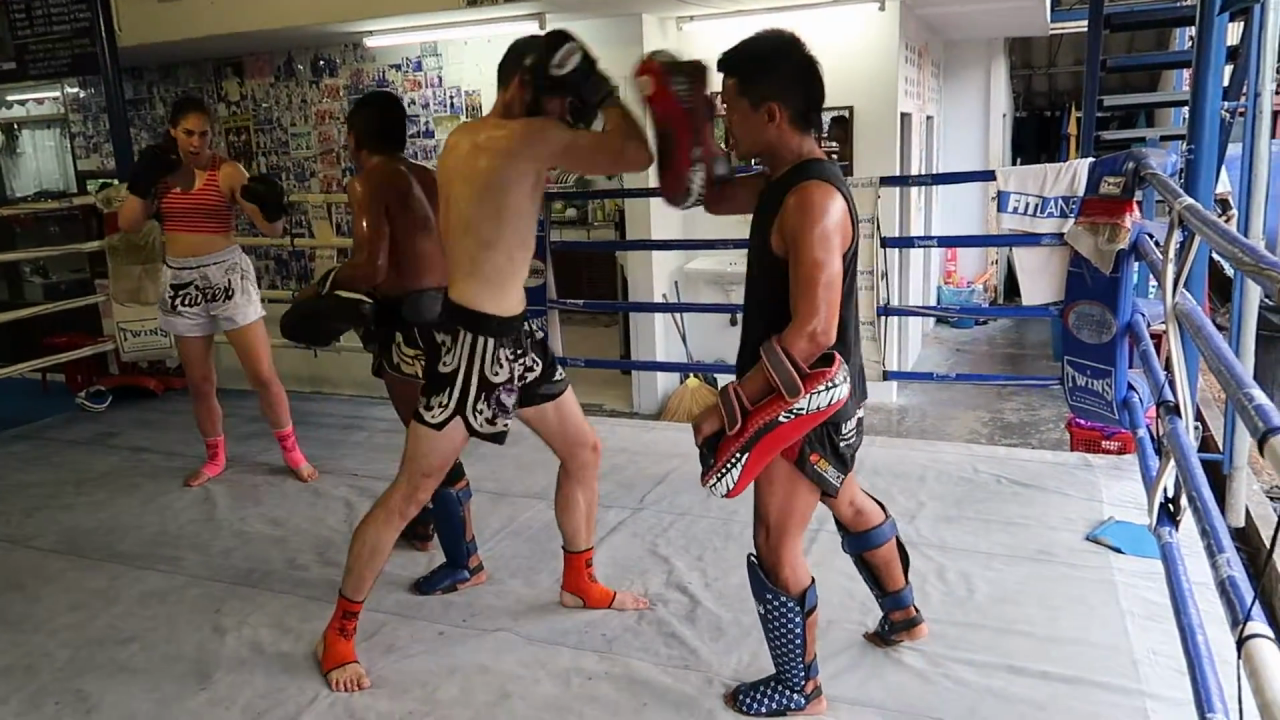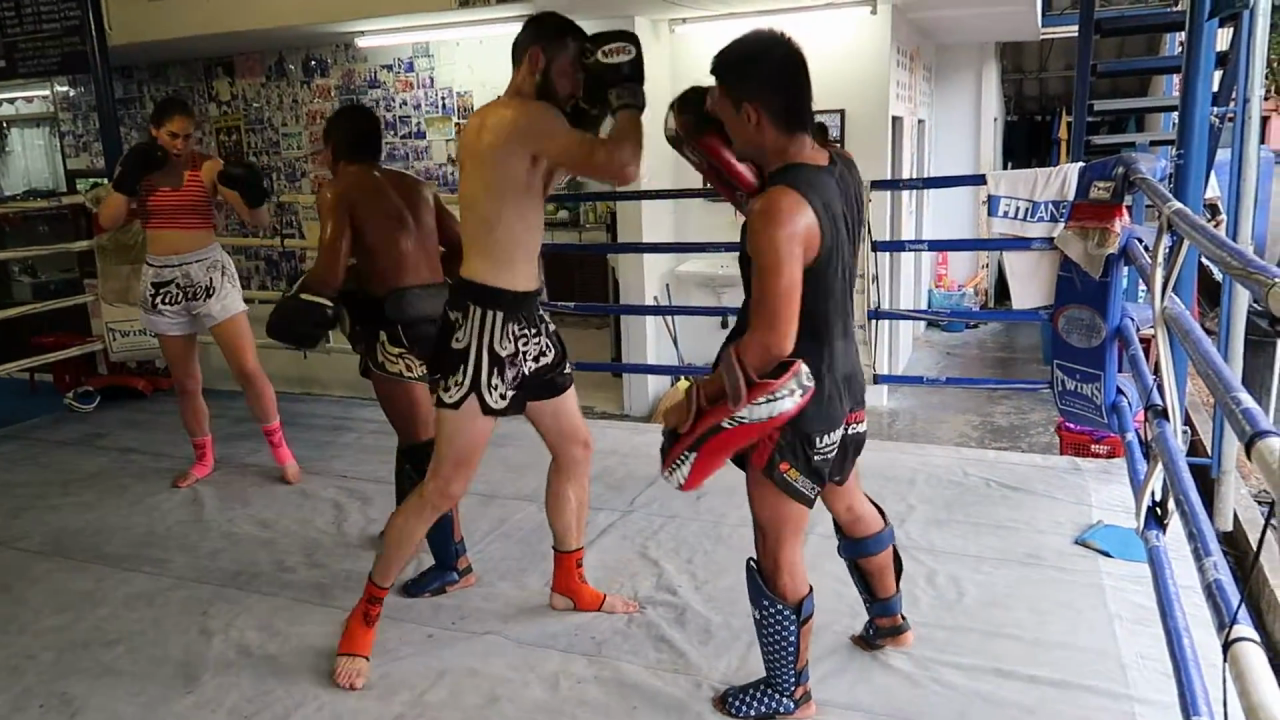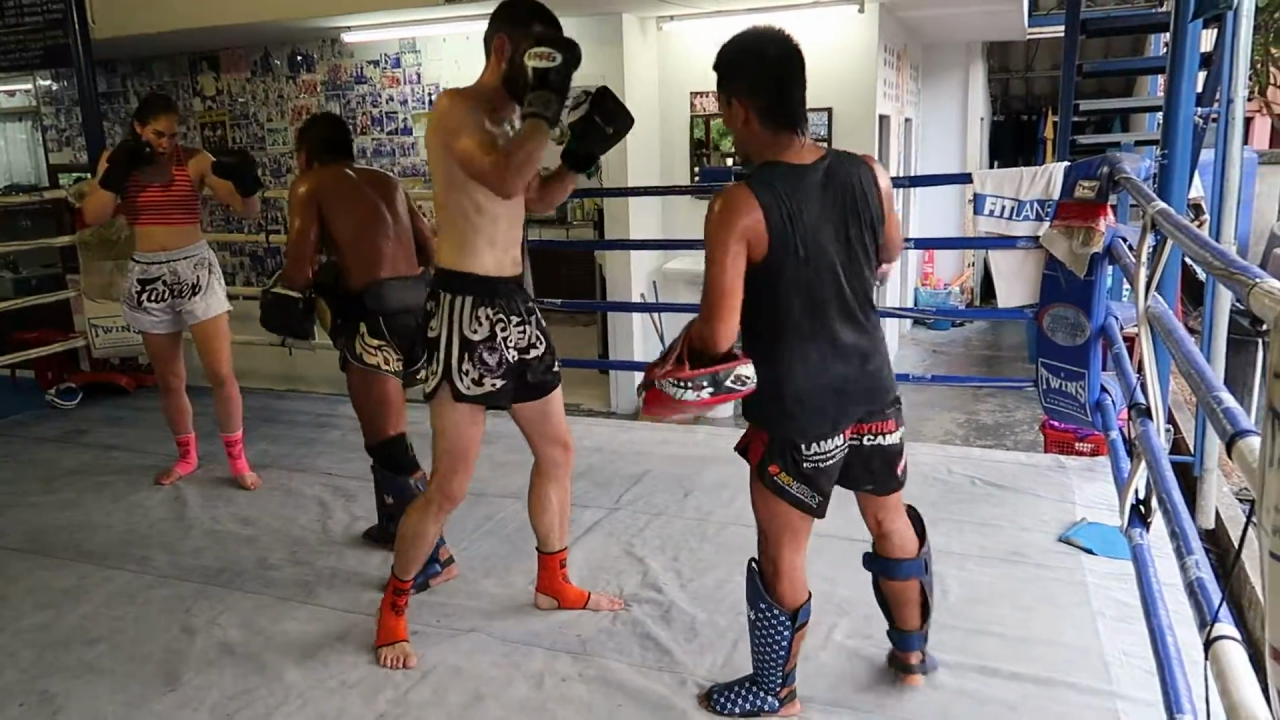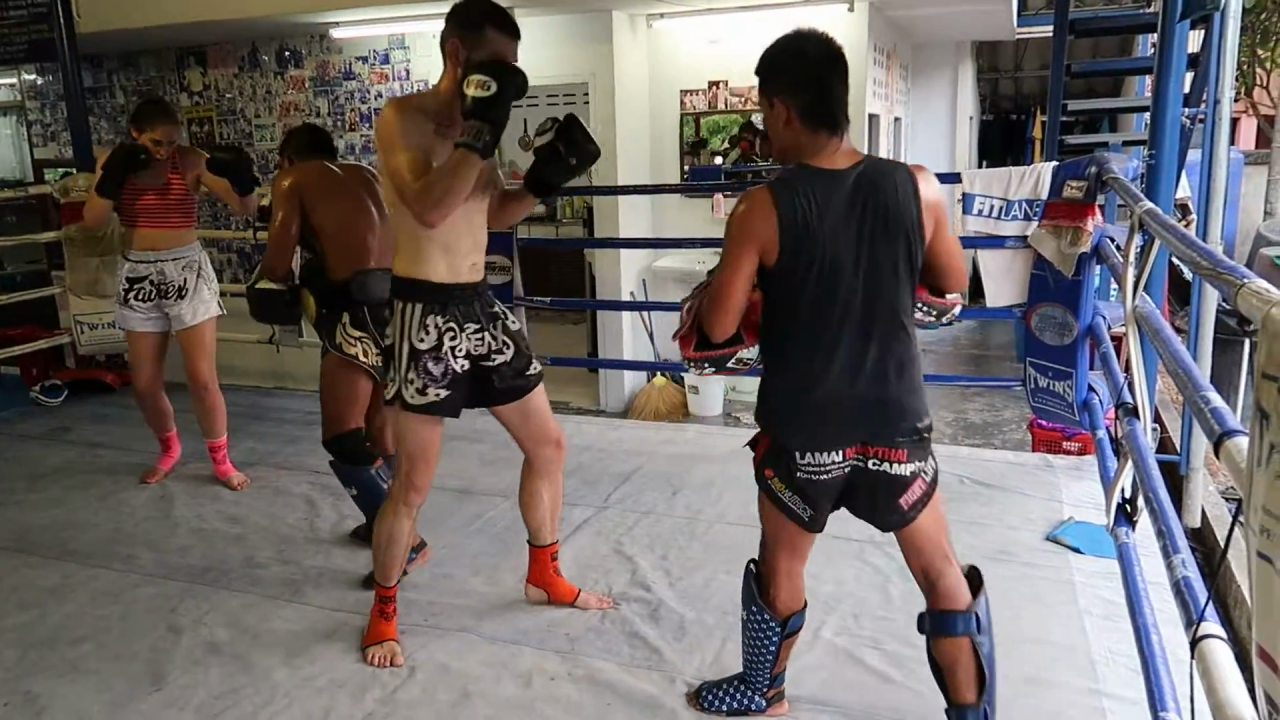
dt=0.2s
person 1, frame 1
left shoulder: (811, 199)
right shoulder: (789, 177)
left elbow: (811, 331)
right elbow: (722, 199)
left wrist: (729, 403)
right hip: (833, 395)
left knee: (777, 548)
right knee: (848, 499)
right ankle: (903, 613)
person 1, frame 2
left shoulder: (779, 207)
right shoulder: (840, 170)
left elbow: (770, 341)
left wrist: (698, 397)
right wrist: (721, 153)
left hip: (794, 411)
right hip: (842, 392)
left knee: (778, 553)
right knee: (848, 499)
right ankle: (889, 618)
person 1, frame 3
left shoulder: (740, 206)
right shoulder: (867, 176)
left elbow: (718, 336)
left wrist: (679, 358)
left hip: (794, 417)
right hip: (873, 399)
left knee: (782, 559)
right knee: (891, 520)
right ankle: (911, 649)
person 1, frame 4
left shoulder: (765, 210)
right shoulder: (917, 188)
left elbow: (719, 326)
right elbow: (952, 282)
left wrist: (722, 281)
left hip: (806, 435)
right hip: (896, 426)
left knee: (780, 567)
right knee: (943, 576)
person 2, frame 1
left shoulder: (464, 140)
right shoulder: (532, 138)
right elbow: (632, 156)
right wrist: (597, 90)
left hip: (513, 333)
right hip: (478, 341)
left knee: (584, 451)
right knee: (409, 495)
left ankle: (580, 584)
right ankle: (340, 630)
person 2, frame 2
left shoulder: (498, 124)
right shoulder: (518, 120)
right elbow: (622, 168)
left wrist: (592, 115)
right wrist: (626, 88)
left hip: (524, 313)
right hip: (486, 317)
left knee: (575, 448)
right knee: (444, 488)
left ankle: (570, 584)
right ankle: (363, 619)
person 2, frame 3
left shoulder: (508, 119)
right shoulder: (456, 108)
left elbow: (537, 201)
right elbow: (504, 184)
left wrist: (582, 151)
right wrist: (542, 102)
left hip: (514, 303)
right hip: (467, 309)
left knee: (557, 448)
right knee: (450, 485)
left ankle: (553, 582)
right ankle: (393, 609)
person 2, frame 4
left shoulder: (477, 117)
right shoulder: (406, 116)
right elbow: (426, 212)
left wrist: (544, 178)
right wrist: (479, 133)
left hip: (481, 309)
right hip: (425, 318)
left knee: (547, 444)
right knee: (413, 484)
left ankle: (544, 575)
right ankle: (383, 613)
person 3, frame 1
left shoulder: (369, 182)
right shoulder: (431, 178)
left elbow: (372, 268)
left wrist: (319, 292)
left hip: (408, 321)
right hip: (446, 313)
left ankle: (465, 562)
right ankle: (418, 523)
person 3, frame 2
left shoulder: (339, 190)
right shoulder: (416, 185)
left elbow: (330, 275)
right elbow: (464, 250)
left wrist: (299, 303)
left hip: (394, 322)
right hip: (436, 316)
left knee: (420, 445)
right knee: (413, 431)
left ankle: (454, 563)
person 3, frame 3
left shoulder: (309, 187)
right shoulder: (387, 182)
left elbow: (297, 271)
right elbow: (430, 251)
left wrist: (281, 297)
left hip: (374, 318)
right hip: (418, 309)
left knee: (385, 443)
right knee: (391, 427)
left ankle: (434, 556)
right ankle: (393, 525)
person 3, frame 4
left shoulder: (292, 181)
right shoulder: (364, 176)
left elbow: (277, 264)
left wrist: (273, 286)
left hip: (355, 312)
left knee: (343, 438)
right knee: (374, 424)
right ankle: (380, 522)
person 4, frame 1
left shoulder: (228, 171)
right shoulder: (157, 168)
left elbow: (271, 228)
right elbow: (127, 225)
left wrist: (272, 209)
right wrist: (141, 180)
left hip: (228, 274)
right hip: (181, 281)
left knee: (263, 375)
right knee: (200, 383)
left ankle: (291, 449)
right ankle: (215, 458)
person 4, frame 2
left shoulder: (209, 167)
right shoulder: (138, 165)
left elbow: (259, 220)
right elbow: (108, 221)
left wrist: (253, 193)
right wrist: (128, 177)
left hip: (209, 272)
right hip: (162, 279)
left knee: (248, 369)
right knee: (186, 383)
left ankle: (279, 445)
right ankle: (204, 458)
person 4, frame 3
left shoulder: (195, 160)
right shoulder: (116, 160)
left elbow: (249, 210)
right elbow: (93, 216)
left wrist: (246, 181)
right wrist: (115, 172)
left hip: (196, 269)
right hip: (147, 276)
left knee: (221, 372)
right knee: (169, 381)
left ankle: (237, 458)
right ankle: (187, 456)
person 4, frame 4
left shoulder: (191, 161)
right shoulder: (114, 161)
left elbow: (247, 208)
right elbow: (92, 221)
left wrist: (243, 178)
right wrist: (112, 177)
left hip: (188, 271)
right hip: (138, 276)
left knee: (202, 379)
right knee: (145, 385)
left ankle: (222, 461)
right ankle: (170, 448)
